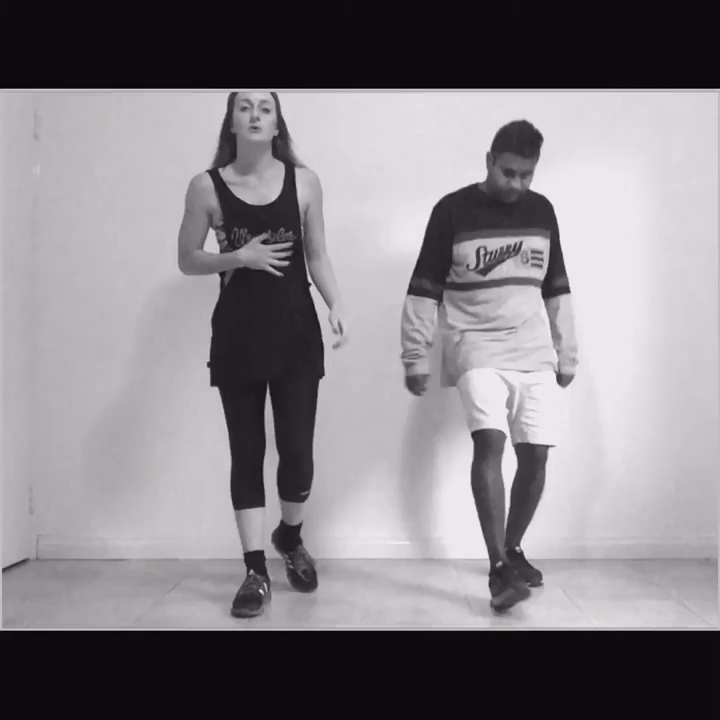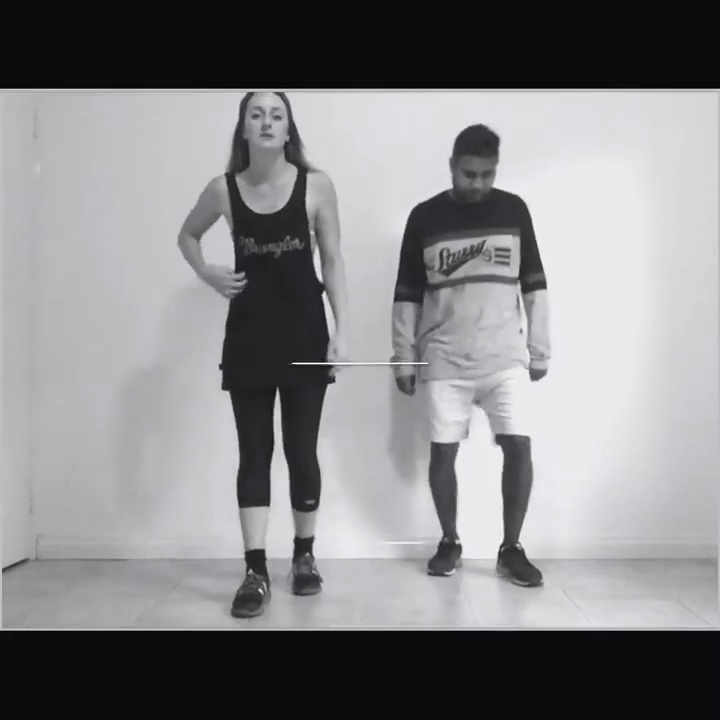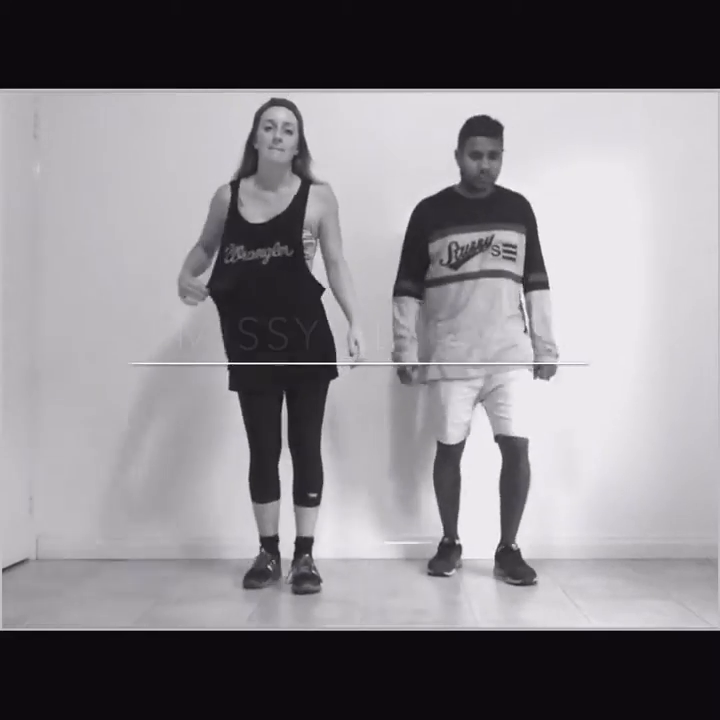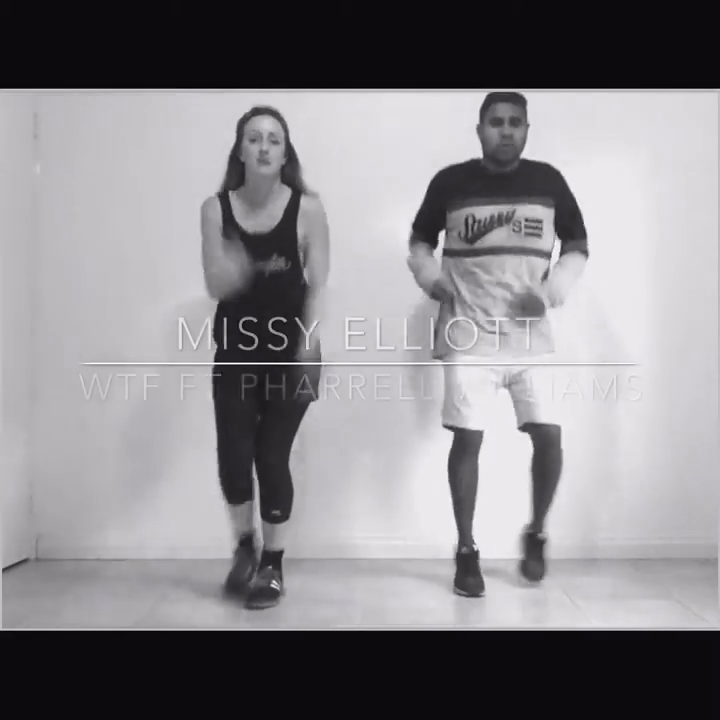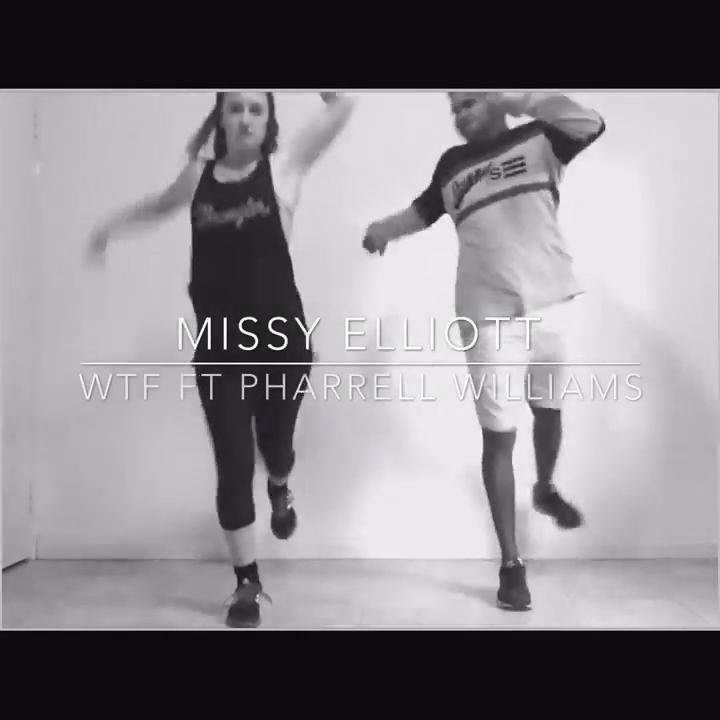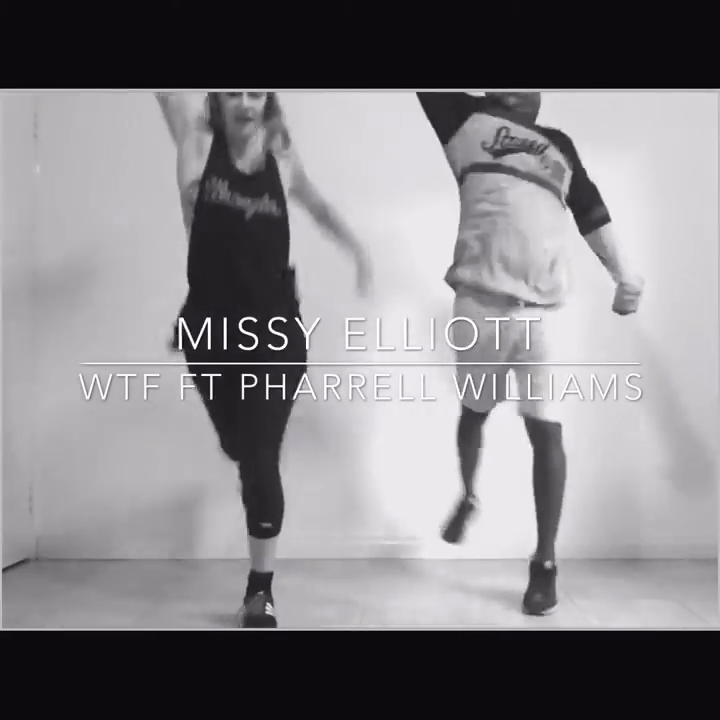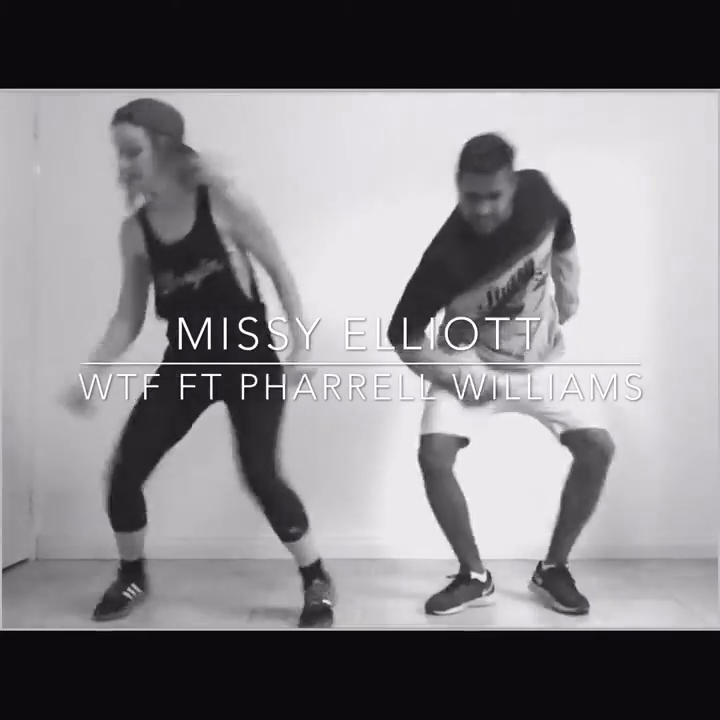
dt=0.5s
person 1, frame 1
left shoulder: (304, 180)
right shoulder: (206, 186)
left elbow: (317, 254)
right elbow: (187, 259)
left wrist: (336, 305)
right wrist: (238, 257)
left hip: (295, 330)
right hip: (236, 332)
left knee: (298, 450)
right knee: (246, 452)
left ankle: (290, 536)
right ankle: (256, 571)
person 1, frame 2
left shoulder: (316, 185)
right shoulder: (222, 189)
left elbow: (332, 260)
right elbow: (187, 235)
left wrist: (341, 327)
right wrist: (208, 274)
left hip: (304, 334)
right hip: (248, 335)
left knee: (302, 450)
right knee: (254, 451)
left ankle: (303, 554)
right ankle: (256, 571)
person 1, frame 3
left shoulder: (319, 196)
right shoulder: (228, 196)
left elbow: (336, 263)
right elbow: (205, 247)
left wrist: (354, 322)
right wrist: (187, 275)
left hip: (305, 338)
right hip: (250, 340)
left knee: (306, 447)
right knee: (263, 450)
left ankle: (304, 555)
right ankle: (267, 551)
person 1, frame 4
left shoulder: (308, 207)
right shoulder: (215, 208)
left elbow: (318, 281)
right elbow: (214, 286)
left wrist: (309, 334)
right wrist: (226, 271)
left hip: (291, 344)
right hip: (236, 345)
left knee: (272, 458)
right knee: (233, 456)
left ankle: (272, 566)
right ankle: (245, 548)
person 1, frame 5
left shoulder: (281, 161)
right shoulder: (200, 171)
left elbow: (341, 107)
right elbow: (168, 200)
right wrist: (113, 224)
left hip: (279, 333)
right hip: (218, 339)
left knee: (276, 444)
right knee: (233, 463)
left ankle: (279, 490)
right ankle: (247, 582)
person 1, frame 6
left shoulder: (284, 161)
right shoulder: (197, 146)
left elbow: (317, 205)
right elbow: (170, 97)
left wrist: (356, 247)
left hip: (274, 328)
right hip: (209, 327)
left knee: (261, 459)
right knee: (240, 444)
left ankle: (260, 591)
person 1, frame 7
left shoulder: (220, 200)
right shoulder: (132, 231)
left elbow: (278, 269)
right elbow: (128, 316)
left wrist: (301, 343)
right wrist: (88, 374)
left hip: (249, 358)
right hip: (185, 364)
left knee: (260, 473)
right knee: (126, 472)
left ankle: (316, 577)
right ankle: (131, 573)
person 2, frame 1
left shoulder: (542, 210)
right shoulder: (452, 210)
left elbow: (557, 289)
right elbow: (424, 289)
left wrist: (567, 354)
right wrist: (415, 356)
left hip: (534, 354)
right hip: (477, 350)
left knee: (535, 456)
right knee: (489, 444)
left ankle: (513, 549)
right ankle: (499, 568)
person 2, frame 2
left shoulder: (514, 209)
right shoulder: (424, 217)
left elbow: (535, 285)
right elbow: (407, 295)
left wrist: (539, 350)
right wrist: (404, 358)
left hip: (504, 355)
right hip: (445, 358)
left knee: (518, 446)
right knee: (442, 452)
left ankle: (511, 549)
right ankle: (449, 542)
person 2, frame 3
left shoulder: (519, 209)
right shoulder: (429, 213)
left elbow: (537, 284)
right elbow: (407, 289)
left wrist: (546, 347)
right wrist: (406, 350)
left hip: (510, 354)
right hip: (451, 357)
left knee: (516, 448)
right knee: (449, 450)
left ankle: (508, 549)
right ankle: (450, 541)
person 2, frame 4
left shoulder: (548, 181)
right shoulder: (450, 182)
left elbow: (577, 247)
right elbow: (419, 240)
left wrist: (552, 291)
right wrist: (430, 277)
left hip: (529, 337)
right hip: (468, 338)
left knee: (548, 435)
right knee: (467, 438)
left ankle: (535, 534)
right ankle: (467, 551)
person 2, frame 5
left shoulder: (539, 139)
right shoulder: (451, 162)
left elbow: (590, 124)
right elbow: (426, 206)
left wrist: (523, 100)
right wrist: (387, 226)
left hip: (543, 304)
right hip: (488, 316)
left knee: (549, 413)
right knee: (499, 438)
left ankle: (545, 487)
right ankle: (511, 564)
person 2, frame 6
left shoulder: (560, 145)
right shoulder: (469, 121)
left elbow: (593, 216)
right elbow: (428, 91)
left wrist: (625, 276)
left hip: (537, 307)
right hip: (479, 301)
left knee: (547, 432)
right knee: (477, 410)
left ankle: (545, 563)
right ankle: (468, 496)
person 2, frame 7
left shoulder: (538, 190)
right shoulder: (445, 255)
left elbow: (565, 247)
right elbow: (403, 338)
left wrist: (568, 304)
right wrist: (460, 380)
left hip: (534, 360)
right hip: (468, 364)
left knee: (597, 446)
right knee: (434, 455)
left ankle: (552, 570)
right ankle: (474, 576)
